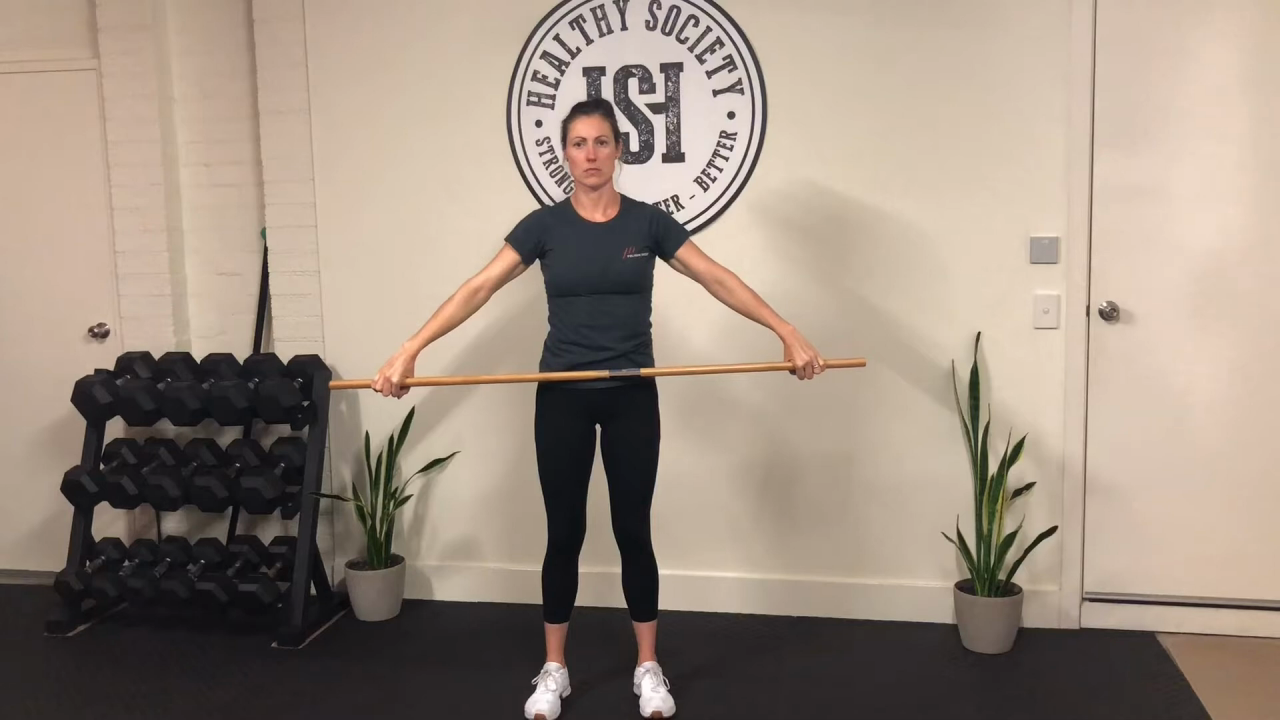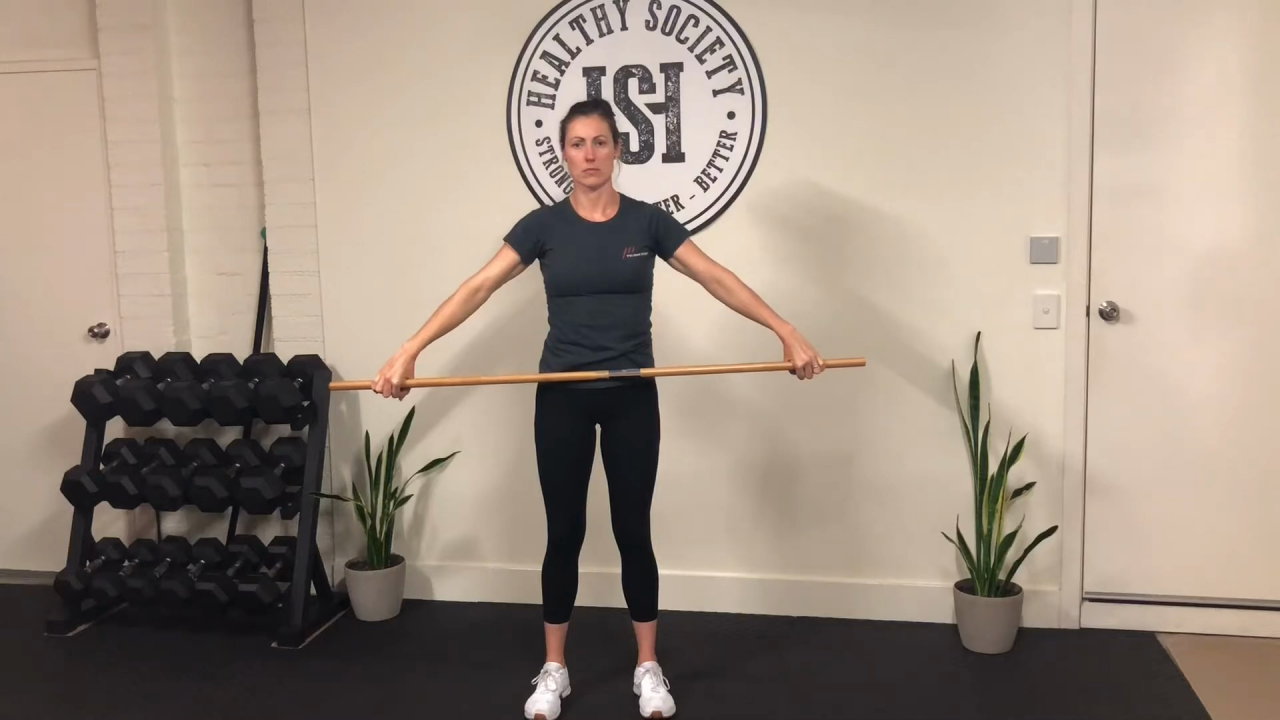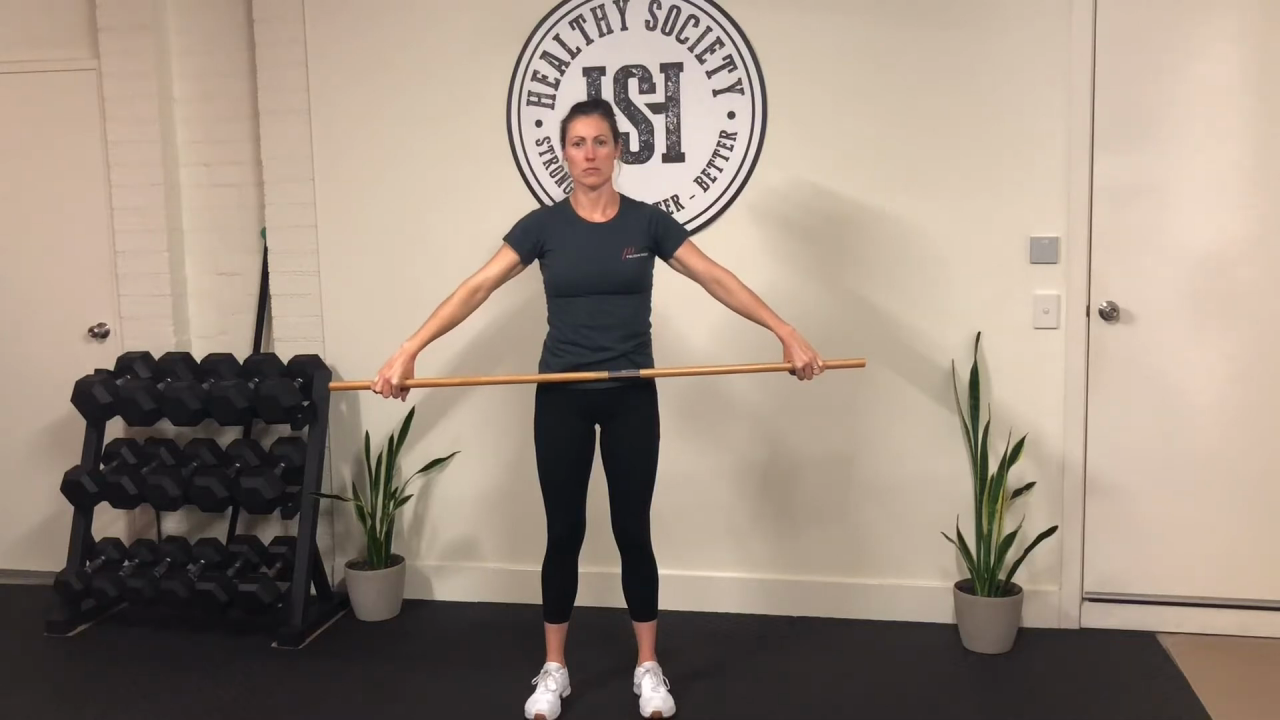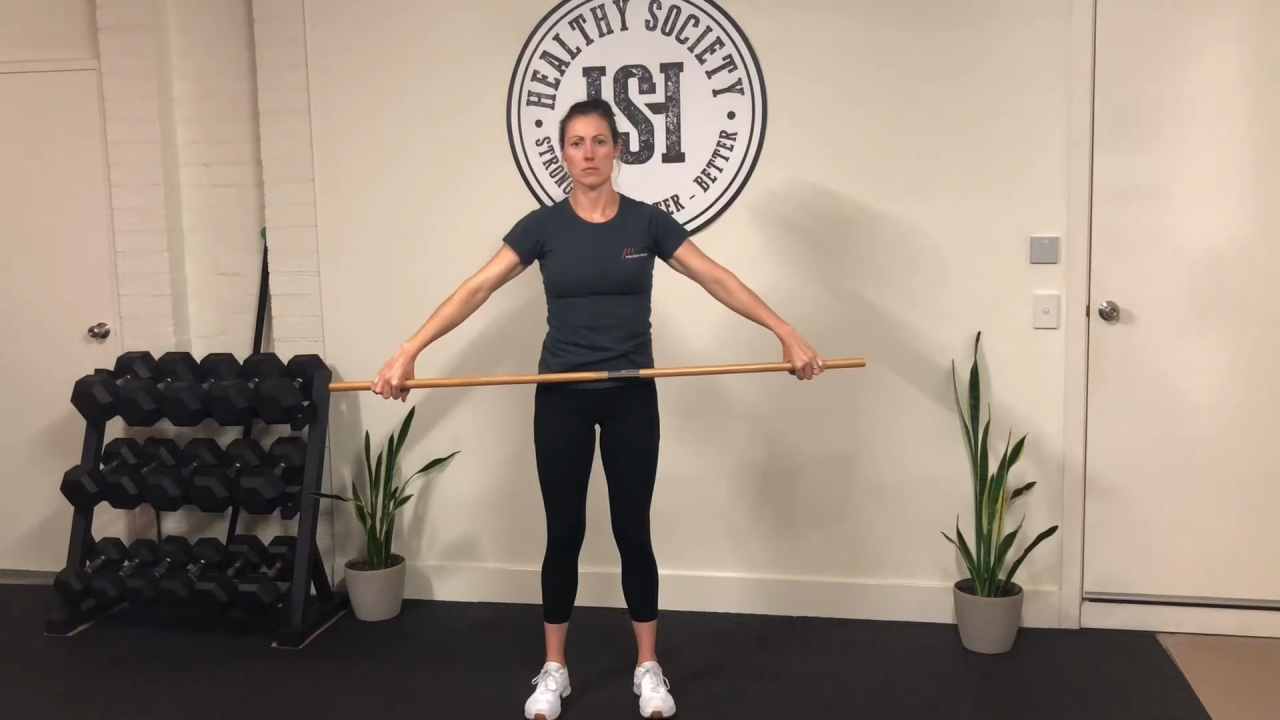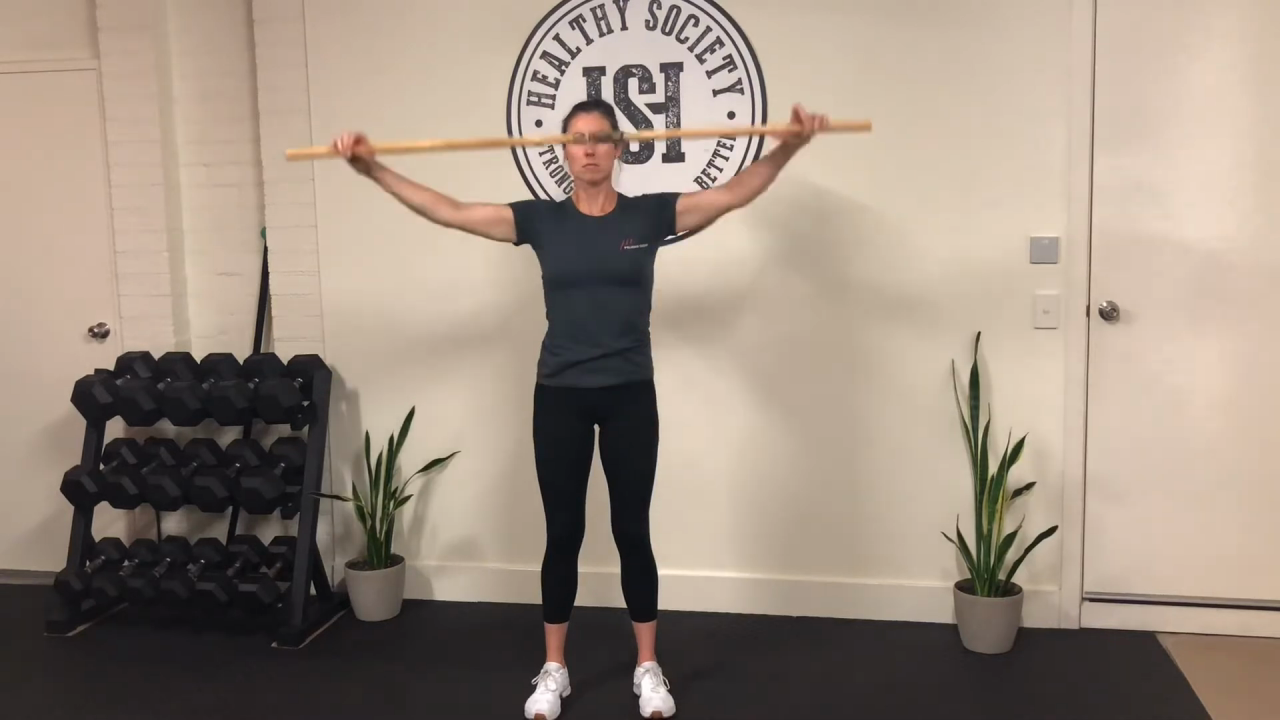
dt=1s
person 1, frame 1
left shoulder: (648, 221)
right shoulder: (544, 224)
left elbow: (718, 280)
right elbow: (477, 290)
left wrist: (788, 333)
right wrist: (409, 350)
left hip: (631, 397)
right hip: (562, 398)
left knee: (633, 532)
right knee: (564, 533)
left ankle: (648, 667)
right ankle: (553, 669)
person 1, frame 2
left shoulder: (647, 220)
right shoulder: (543, 224)
left elbow: (718, 280)
right elbow: (476, 290)
left wrist: (787, 333)
right wrist: (409, 350)
left hip: (631, 397)
right hip: (562, 398)
left knee: (633, 531)
right knee: (564, 533)
left ankle: (648, 668)
right ankle: (553, 669)
person 1, frame 3
left shoulder: (647, 221)
right shoulder: (543, 225)
left elbow: (718, 280)
right elbow: (475, 289)
left wrist: (787, 333)
right wrist: (408, 351)
left hip: (632, 397)
right hip: (562, 398)
left knee: (633, 532)
right knee: (564, 532)
left ankle: (648, 669)
right ankle: (554, 670)
person 1, frame 4
left shoulder: (647, 221)
right shoulder: (543, 225)
left elbow: (717, 280)
right elbow: (475, 290)
left wrist: (787, 334)
right wrist: (408, 351)
left hip: (631, 396)
right hip: (561, 398)
left knee: (632, 532)
right knee: (563, 533)
left ankle: (648, 668)
right ankle: (554, 670)
person 1, frame 5
left shoulder: (648, 214)
right shoulder: (541, 219)
left elbow: (737, 194)
right elbow: (447, 212)
left wrist: (788, 147)
right wrist: (373, 169)
left hip: (630, 396)
right hip: (560, 396)
left knee: (632, 531)
right knee: (563, 533)
left ankle: (648, 668)
right ankle: (553, 669)
